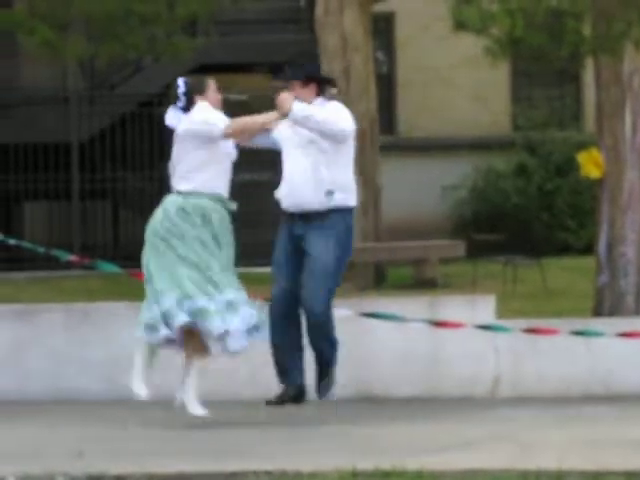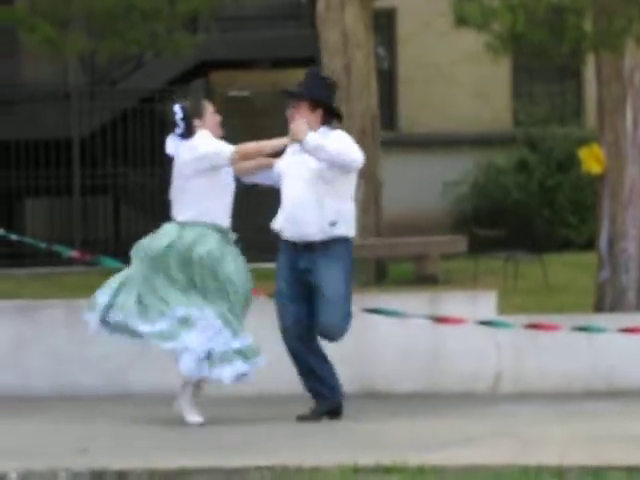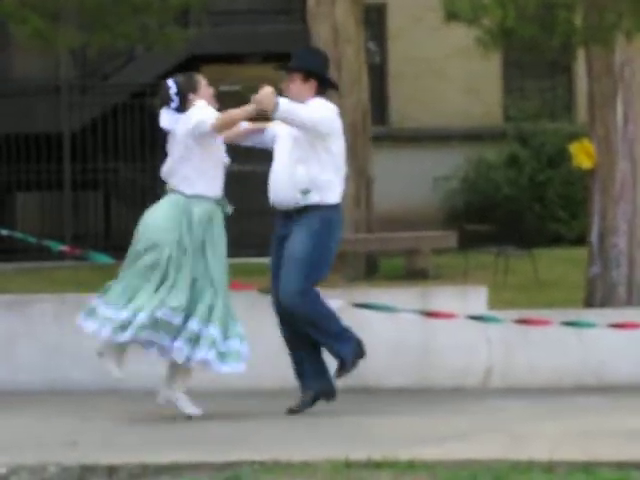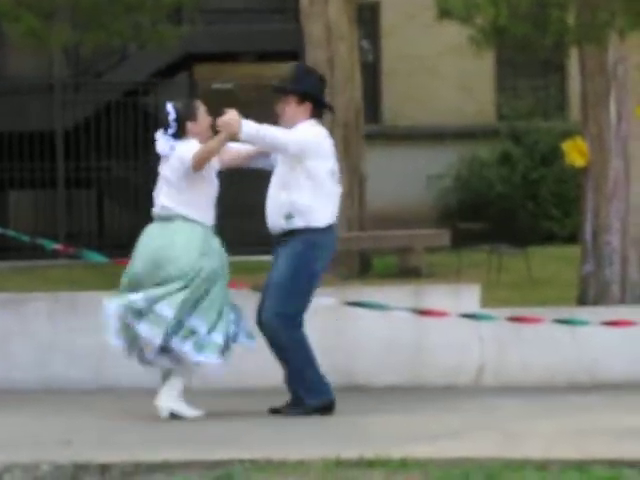
dt=0.2s
person 1, frame 1
left shoulder: (335, 112)
right shoulder: (294, 125)
left elbow: (342, 131)
right elbow: (265, 135)
left wrist: (292, 111)
left hip: (331, 224)
right hip: (295, 225)
left knee: (315, 302)
right knee: (282, 299)
left ankle: (325, 354)
right ankle: (292, 381)
person 1, frame 2
left shoulder: (339, 141)
right shoulder: (295, 154)
left elbow: (354, 161)
right elbow: (270, 172)
left wrist: (307, 139)
left hip: (331, 252)
right hip: (292, 253)
left knee: (332, 325)
right knee: (294, 332)
right ankle: (328, 400)
person 1, frame 3
left shoulder: (323, 112)
right shoulder: (292, 124)
left elbow: (311, 122)
right elbow: (268, 135)
left wrist: (276, 105)
right wrist: (236, 132)
left hip: (317, 222)
right hip: (290, 221)
left knee: (294, 295)
right knee: (285, 305)
left ankle: (345, 344)
right ankle: (316, 382)
person 1, frame 4
left shoulder: (309, 135)
right shoulder: (301, 141)
left elbow: (279, 140)
right elbow: (274, 154)
left wrist: (241, 129)
left hip: (307, 243)
right hip: (297, 243)
left knee: (279, 320)
right knee: (270, 320)
left ankle: (316, 397)
right ankle: (307, 392)
person 2, frame 1
left shoulder: (206, 127)
right shoulder: (198, 119)
left elbow: (240, 134)
right elbow: (235, 128)
right wrist: (277, 114)
left hip: (209, 221)
right hip: (183, 216)
left knee: (204, 299)
right knee: (185, 294)
left ankle: (188, 387)
right ankle: (143, 359)
person 2, frame 2
left shoulder: (203, 155)
right shoulder: (198, 147)
left elbow: (238, 167)
right elbow: (241, 153)
left wrist: (278, 162)
right wrist: (286, 141)
left hip: (212, 250)
right hip: (183, 245)
left knee: (208, 332)
left ankle: (186, 399)
person 2, frame 3
left shoulder: (189, 128)
right shoulder: (195, 117)
left elbow: (228, 135)
right elbow: (222, 122)
right wrist: (257, 107)
left hip: (198, 221)
right hip: (182, 217)
left knee: (196, 302)
right knee: (157, 291)
left ankle: (175, 388)
right ankle: (116, 340)
person 2, frame 4
left shoulder: (186, 150)
right shoulder: (188, 151)
left elbow: (234, 156)
right elbow: (202, 159)
right wrist: (225, 135)
left hip: (162, 243)
right hip: (189, 247)
left knee: (183, 321)
right knee: (197, 319)
left ankle: (169, 394)
right ankle: (169, 394)
